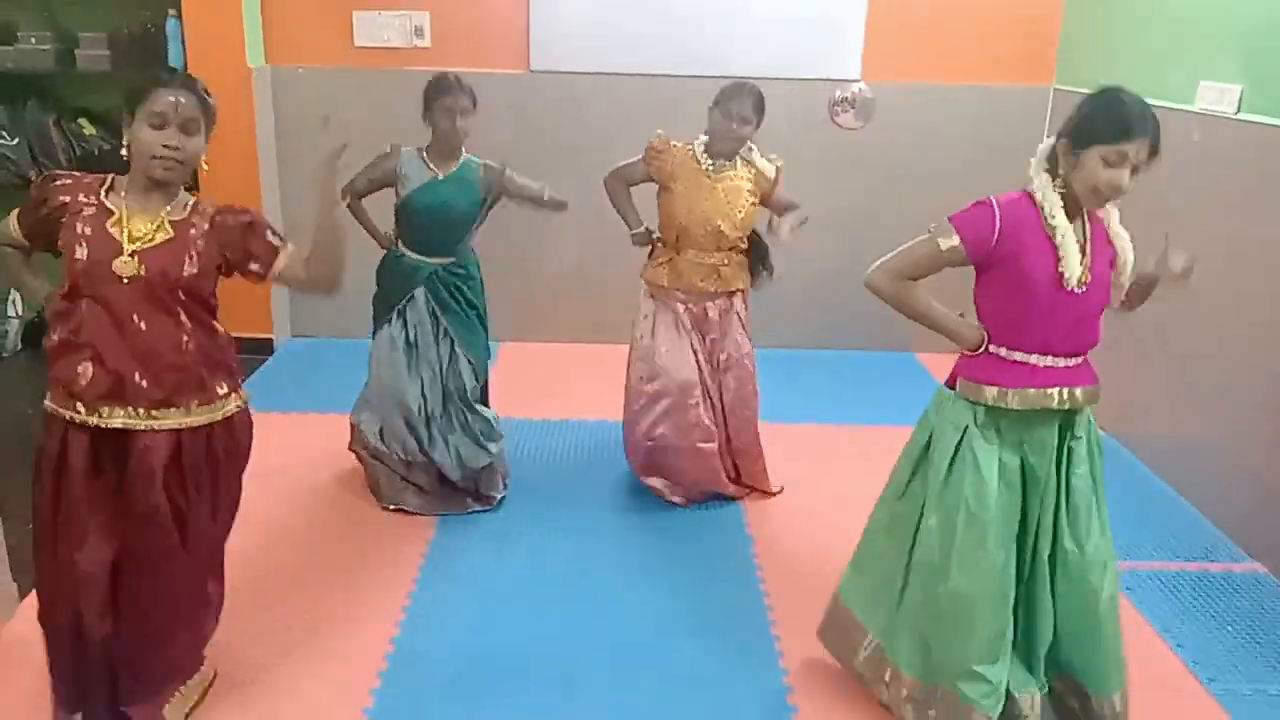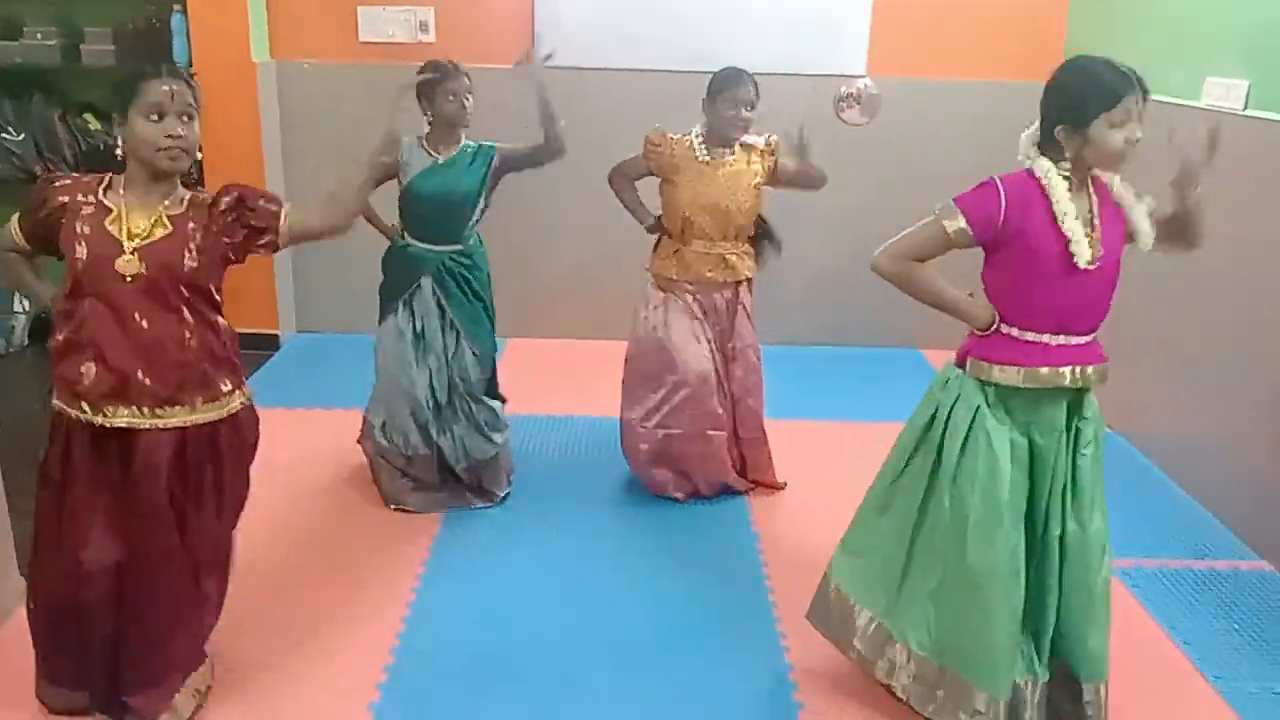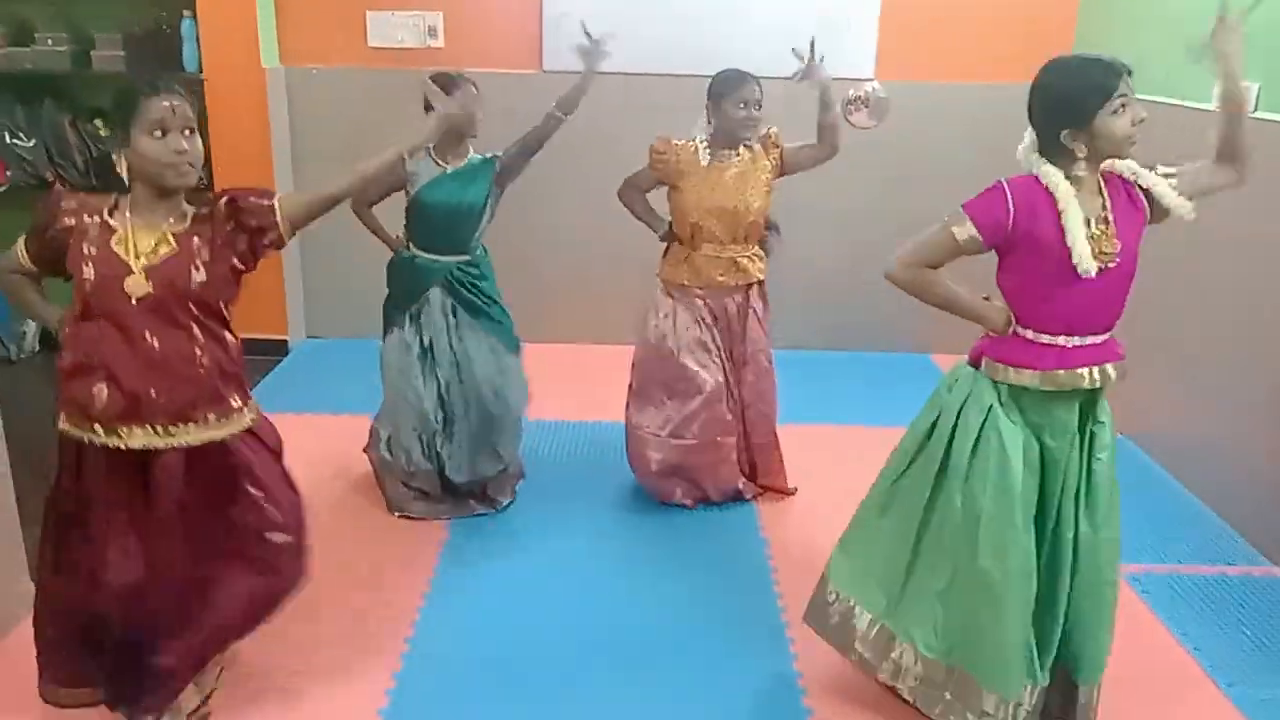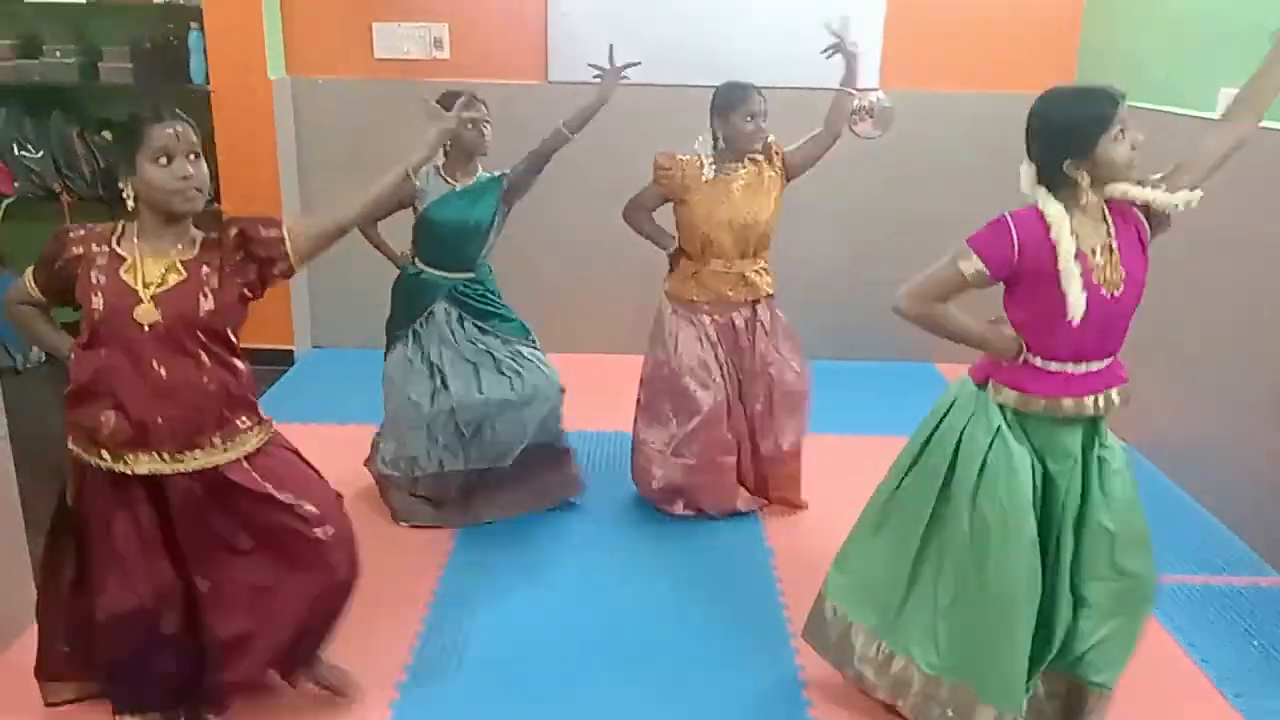
dt=0.1s
person 1, frame 1
left shoulder: (1108, 232)
right shoulder: (1000, 218)
right elbow: (884, 277)
left wrist: (1156, 277)
right wrist: (963, 330)
left hip: (1066, 431)
right hip: (985, 426)
left knee: (1075, 581)
right knee: (967, 581)
person 1, frame 2
left shoulder: (1115, 203)
right shoulder: (1006, 198)
left elbow: (1182, 238)
right elbow: (891, 259)
left wrist: (1186, 190)
right wrist: (976, 312)
left hip: (1071, 410)
right hip: (996, 404)
left knee: (1066, 560)
right knee: (981, 557)
person 1, frame 3
left shoulder: (1132, 193)
right shoulder: (1017, 202)
left elbow: (1232, 170)
right elbow: (903, 268)
left wrist: (1231, 72)
right wrist: (987, 316)
left hip: (1084, 411)
right hip: (1007, 405)
left knee: (1077, 562)
right knee: (990, 562)
person 1, frame 4
left shoulder: (1137, 215)
right shoulder: (1022, 233)
right elbow: (913, 301)
right wrist: (993, 341)
left hip: (1087, 430)
right hip: (1009, 426)
left knee: (1114, 573)
right knee: (998, 582)
person 2, frame 1
left shoulder: (221, 227)
right shoulder: (68, 198)
left elbow: (323, 277)
left wrist: (328, 185)
left hip: (191, 428)
right hip: (90, 428)
left knee: (176, 567)
right knee: (83, 570)
person 2, frame 2
left shoulder: (220, 213)
right shoulder: (67, 199)
left elbow: (333, 217)
left wrist: (395, 147)
right wrist: (57, 306)
left hip: (199, 420)
right hip: (97, 424)
left knee: (186, 560)
right knee: (89, 563)
person 2, frame 3
left shoulder: (228, 223)
right shoulder: (72, 221)
left elbow: (329, 193)
left wrist: (425, 135)
right wrist: (62, 325)
left hip: (213, 437)
right hip: (109, 444)
left knee: (269, 552)
right knee: (112, 574)
left ankle: (180, 668)
person 2, frame 4
left shoulder: (235, 250)
right shoulder: (81, 251)
left elbow: (337, 223)
left wrist: (426, 149)
right wrist: (73, 355)
left hip: (224, 456)
right hip: (121, 470)
left knee: (318, 539)
right knee: (131, 602)
left ankle: (268, 654)
person 3, frame 1
left shoulder: (485, 176)
right shoulder: (401, 163)
left elbow: (556, 202)
right elbow: (351, 192)
left wrist: (502, 185)
right wrist: (381, 238)
left hip: (455, 290)
right hip: (403, 287)
left knee: (457, 386)
right knee: (399, 386)
left ankle: (465, 472)
right ankle: (405, 476)
person 3, frame 2
left shoulder: (487, 159)
right shoulder: (405, 154)
left elbow: (553, 149)
left wrist: (541, 87)
right wrist: (389, 232)
left hip: (463, 280)
right hip: (413, 276)
left knee: (466, 375)
right knee: (408, 379)
left ankle: (471, 469)
right ankle: (412, 473)
person 3, frame 3
left shoulder: (494, 169)
right shoulder: (410, 166)
left elbow: (550, 125)
right elbow: (360, 202)
left wrist: (589, 70)
right wrist: (394, 245)
left hip: (468, 287)
right hip: (417, 287)
left knee: (491, 380)
right knee: (415, 389)
left ankle: (482, 475)
right ankle: (414, 481)
person 3, frame 4
left shoulder: (500, 188)
right shoulder: (419, 183)
left elbow: (551, 145)
right elbow: (365, 219)
left wrist: (605, 92)
right wrist: (397, 260)
left hip: (475, 302)
right hip: (422, 304)
left knee: (528, 381)
right knee: (417, 404)
left ankle: (505, 482)
right ankle: (420, 490)
person 4, frame 1
left shoulder: (757, 175)
right shoulder: (671, 159)
left elbow: (794, 210)
right elbow: (614, 179)
left wrist: (785, 225)
right wrist: (637, 228)
left hip: (726, 300)
right hip: (670, 295)
left knee: (733, 391)
right knee: (671, 388)
left ankle: (730, 473)
right ankle: (684, 475)
person 4, frame 2
left shoulder: (759, 159)
right shoulder: (672, 151)
left elbow: (815, 178)
right elbow: (618, 177)
left wrist: (802, 155)
right wrist: (650, 222)
left hip: (732, 291)
right hip: (676, 287)
left knee: (737, 382)
right knee: (684, 378)
left ankle: (734, 468)
right ankle: (681, 471)
person 4, frame 3
left shoulder: (767, 158)
right shoulder: (678, 158)
left elbow: (829, 147)
right elbow: (628, 190)
left wrist: (824, 89)
right wrist: (661, 228)
left hip: (744, 294)
right hip: (687, 293)
left knee: (750, 386)
right knee: (693, 386)
left ankle: (746, 470)
right ankle: (690, 475)
person 4, frame 4
left shoulder: (774, 171)
right shoulder: (683, 175)
left elbow: (831, 132)
right elbow: (632, 211)
left wrist: (850, 71)
right wrist: (672, 244)
left hip: (755, 308)
right hip: (694, 308)
left knee: (774, 395)
right knee: (699, 406)
left ankle: (760, 481)
right ankle: (702, 489)
